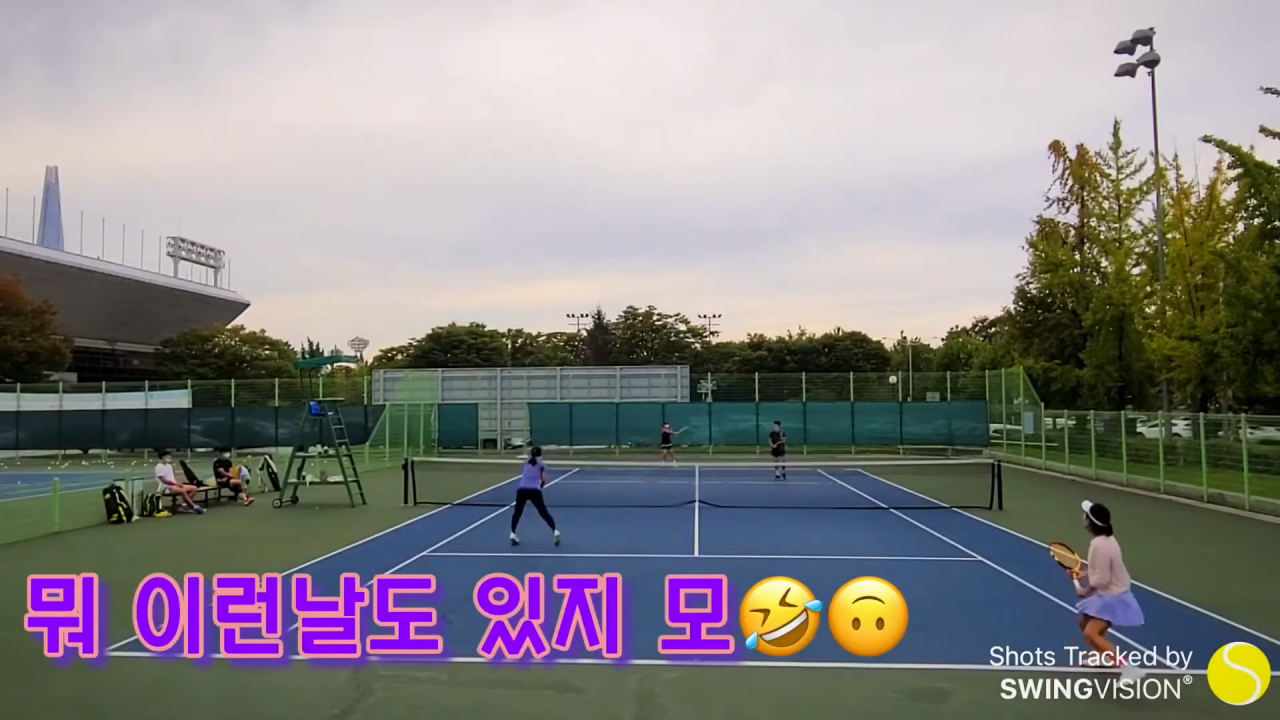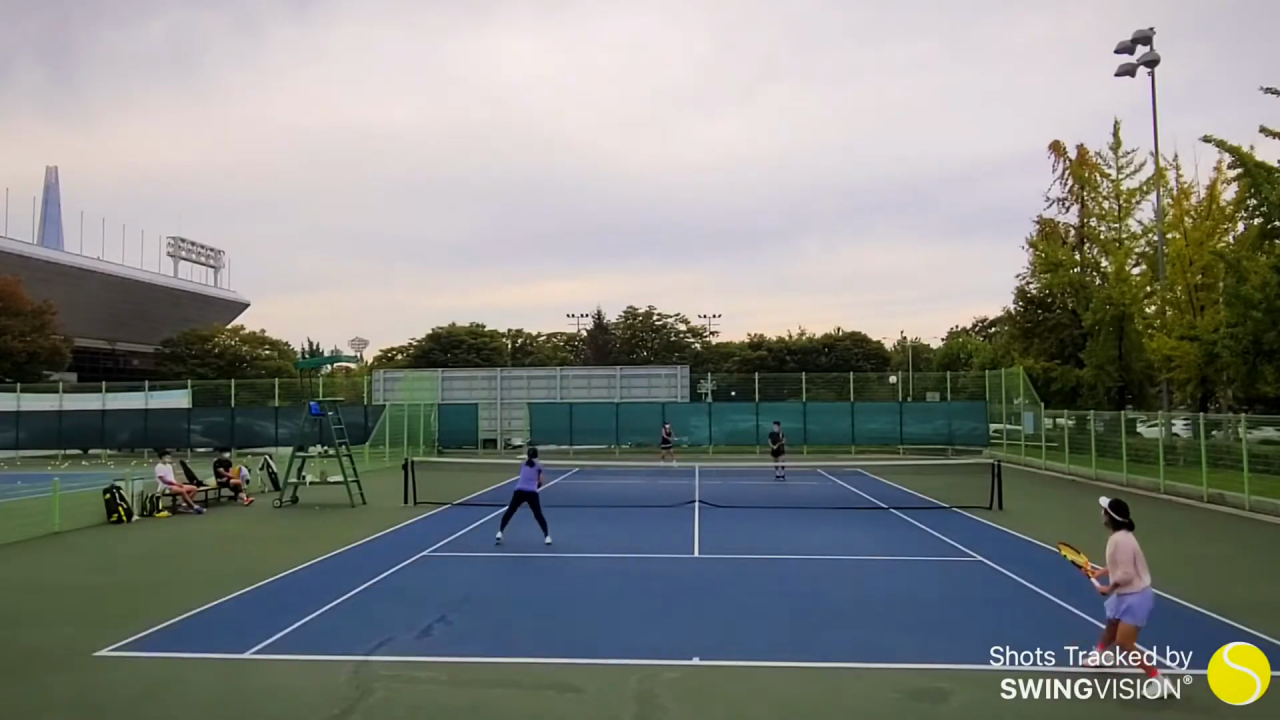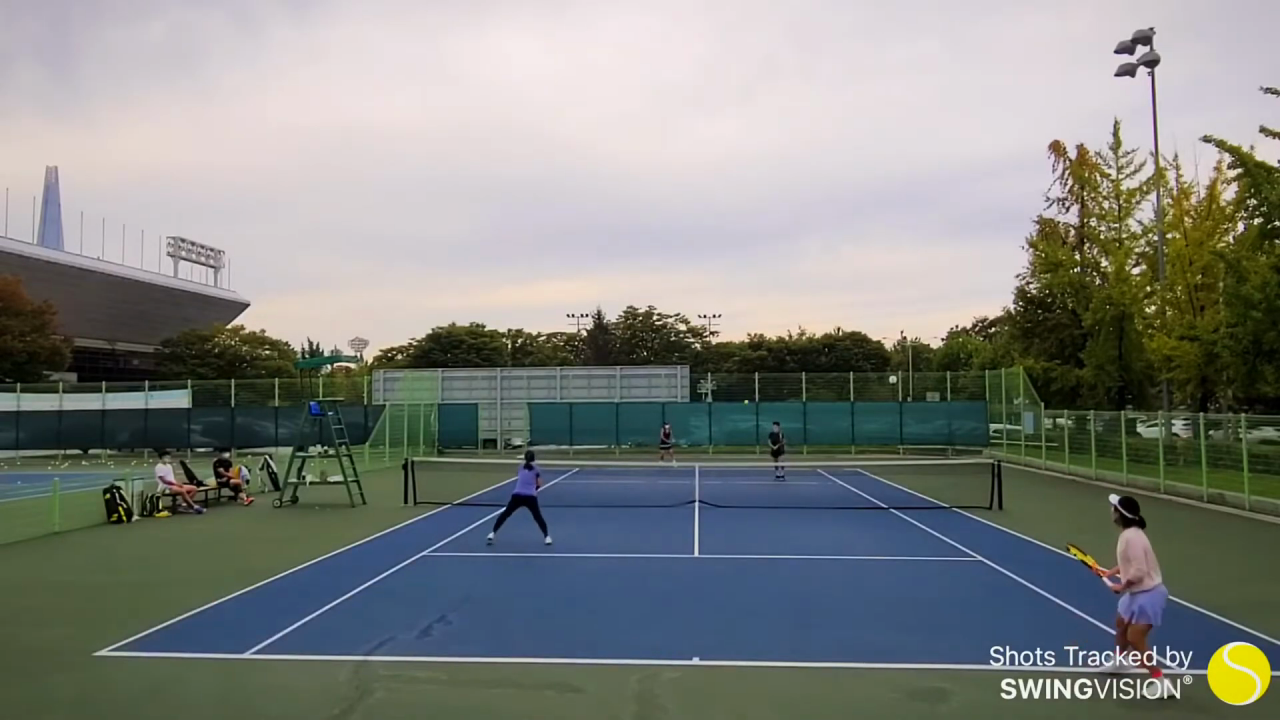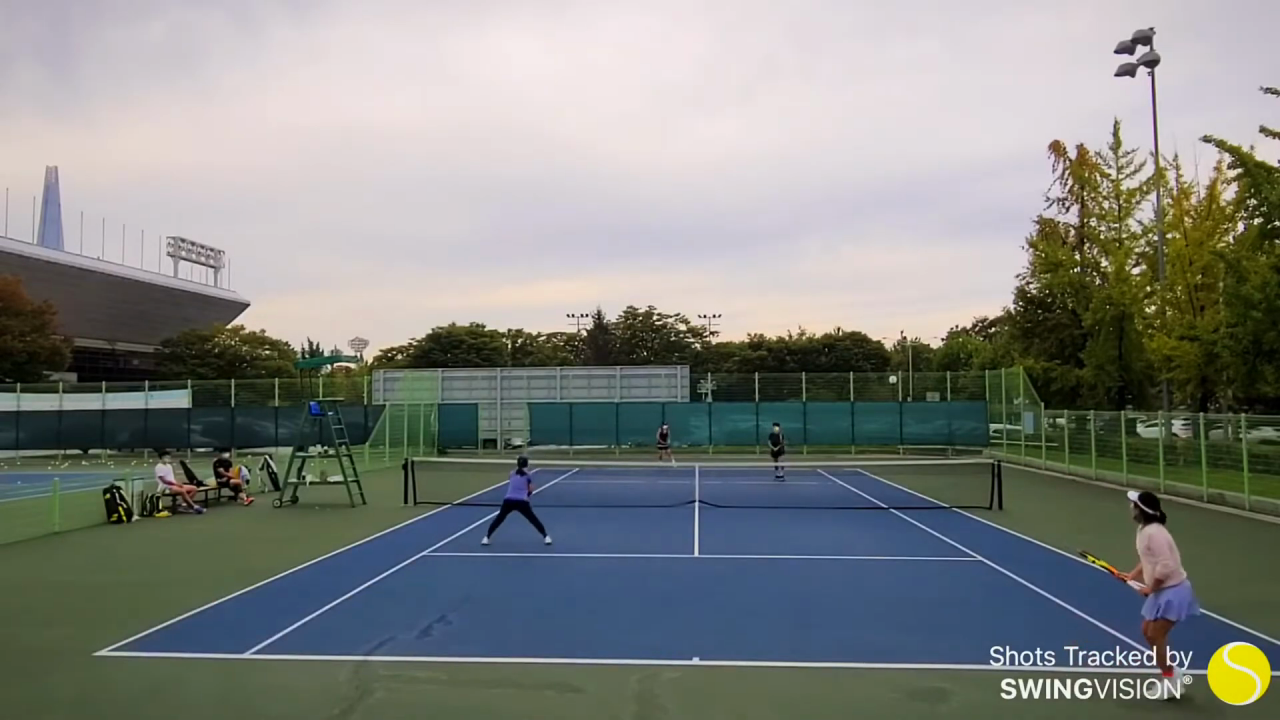
dt=0.1s
person 1, frame 1
left shoulder: (1099, 545)
right shoulder: (1104, 540)
left elbow: (1102, 579)
left wrist: (1085, 590)
right wrist: (1081, 574)
left hip: (1113, 599)
right hip: (1108, 596)
left knee: (1091, 635)
right knee: (1084, 622)
left ankle: (1129, 670)
right ankle: (1099, 657)
person 1, frame 2
left shoulder: (1120, 540)
right shoulder: (1120, 536)
left elbow: (1125, 574)
left wrist: (1109, 588)
right wrist: (1099, 572)
left hip: (1135, 596)
right hip: (1126, 594)
left knee: (1125, 642)
right knee: (1111, 627)
left ankle: (1157, 680)
right ankle: (1099, 655)
person 1, frame 3
left shoulder: (1131, 537)
right shoulder: (1127, 534)
left elbow: (1138, 571)
left wrist: (1122, 586)
right wrist: (1110, 573)
left hip: (1147, 595)
right hip: (1138, 593)
left knee: (1134, 640)
right knee: (1120, 625)
left ankle: (1160, 682)
right ankle: (1120, 660)
person 1, frame 4
left shoulder: (1154, 533)
right shoulder: (1144, 530)
left elbow: (1165, 568)
left wrist: (1151, 588)
right wrist: (1132, 575)
left hip: (1172, 591)
right hip: (1163, 591)
left knee: (1154, 637)
right knee: (1148, 633)
left ankle: (1172, 681)
right ankle: (1171, 675)
